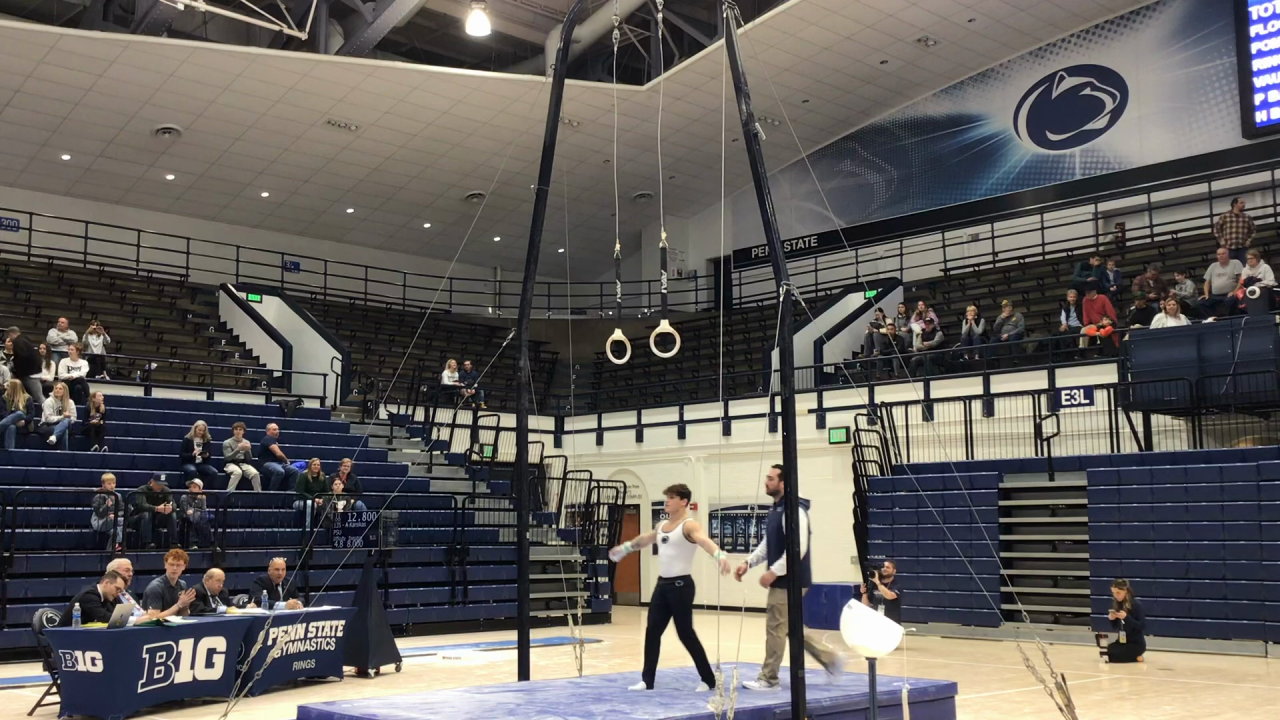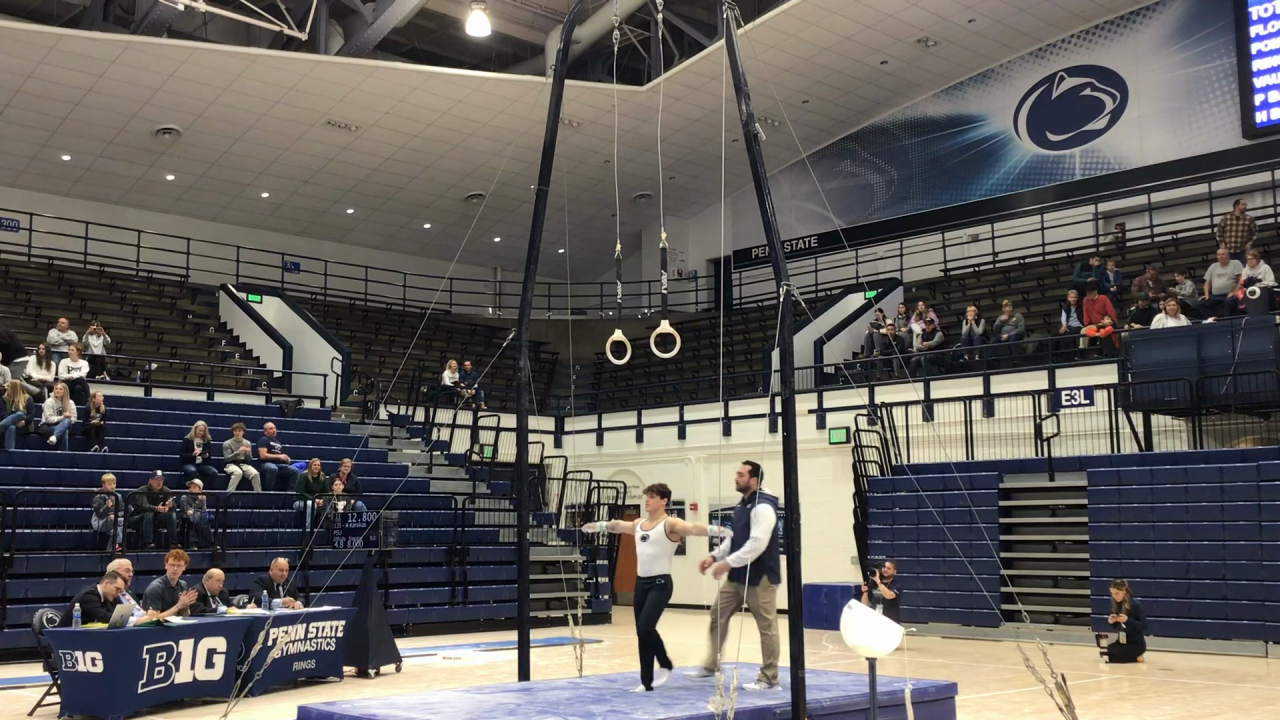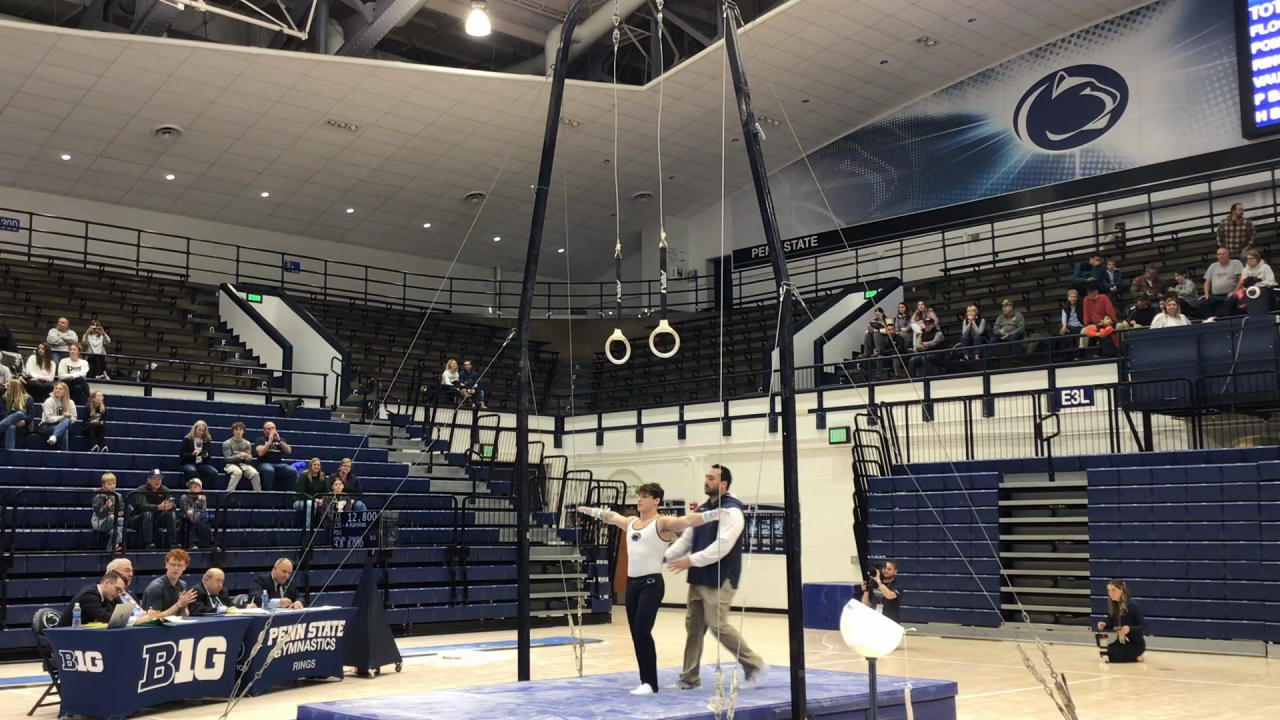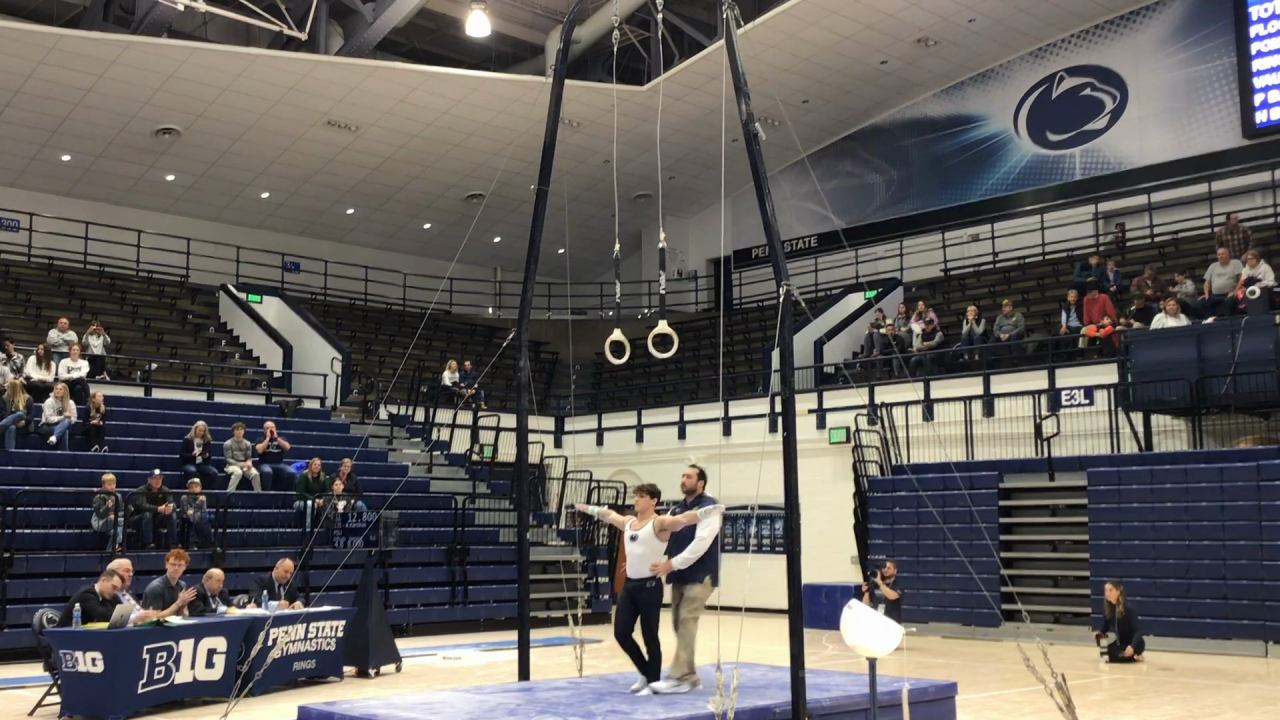
dt=0.3s
person 1, frame 1
right shoulder: (775, 509)
left elbow: (798, 548)
right elbow: (768, 544)
left wrist: (774, 572)
right wrist: (748, 563)
left hip: (789, 579)
right hip: (784, 579)
left knee: (775, 627)
right knee: (781, 625)
left ankle: (768, 678)
right ankle: (830, 658)
person 1, frame 2
left shoulder: (763, 507)
right shoulder: (742, 506)
left elbow: (757, 544)
left wrist: (728, 563)
right wrist: (714, 557)
left hip: (760, 577)
right hip: (738, 577)
left knee: (766, 626)
right knee: (718, 615)
left ankle: (769, 678)
right ankle: (711, 666)
person 1, frame 3
left shoulder: (731, 511)
right shoulder: (701, 510)
left elbow: (722, 546)
right elbow: (685, 539)
left wrist: (691, 560)
right wrist: (664, 557)
left hip: (721, 579)
right hip: (699, 578)
left knee: (718, 625)
right knee: (693, 627)
left ankle: (755, 666)
right ankle: (689, 678)
person 1, frame 4
left shoulder: (708, 509)
right shoulder: (676, 510)
left elbow: (700, 544)
left wrist: (672, 564)
left hip: (700, 576)
right hip: (680, 577)
left knee: (687, 619)
right knee: (680, 624)
left ankle: (679, 677)
right ankle: (688, 677)
person 2, frame 1
left shoulder: (689, 526)
right shoulder: (662, 526)
left elbow: (705, 541)
right elbow: (644, 539)
left wrist: (720, 555)
right wrist: (625, 547)
left hip: (681, 584)
right hip: (662, 583)
left knee: (686, 634)
right knee: (652, 631)
left ankle: (708, 680)
right ankle: (647, 680)
person 2, frame 2
left shoulder: (670, 524)
right shoulder: (639, 524)
left elbow: (693, 527)
right elbow: (618, 525)
left wrist: (715, 530)
right wrist: (598, 526)
left hip: (660, 583)
right hip: (641, 583)
left knee: (647, 628)
right knee: (641, 633)
left ankle: (665, 665)
right ankle: (646, 681)
person 2, frame 3
left shoulder: (662, 523)
right shoulder: (630, 522)
left elbow: (687, 521)
right elbow: (611, 516)
left wrist: (711, 514)
right wrist: (592, 511)
left hip: (651, 583)
right hip: (632, 582)
left knee: (642, 632)
right knee: (636, 635)
left ankle: (651, 683)
right ankle: (645, 681)
person 2, frame 4
left shoulder: (660, 523)
right shoulder: (627, 522)
left elbow: (683, 519)
right elbow: (608, 514)
left wrist: (706, 511)
right wrist: (589, 509)
left hip: (649, 585)
right hip: (629, 585)
left knee: (650, 636)
right knee: (621, 633)
left ankle: (653, 683)
right ankle: (645, 673)
